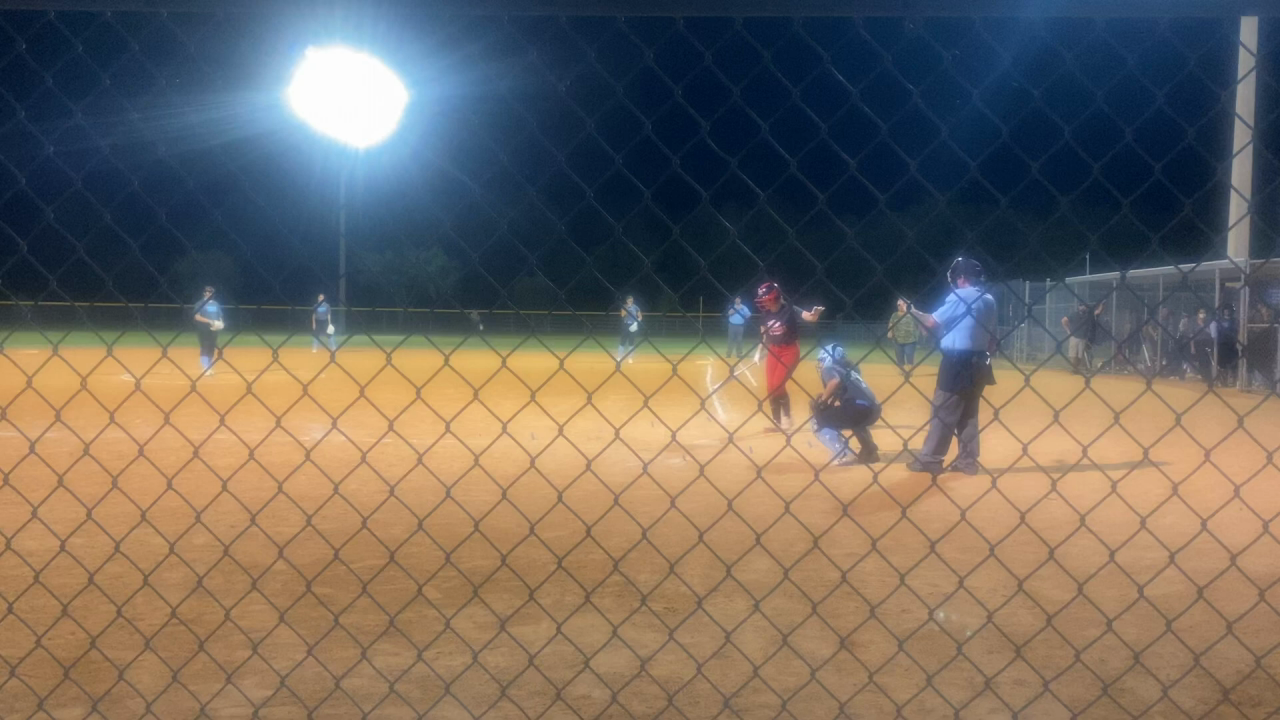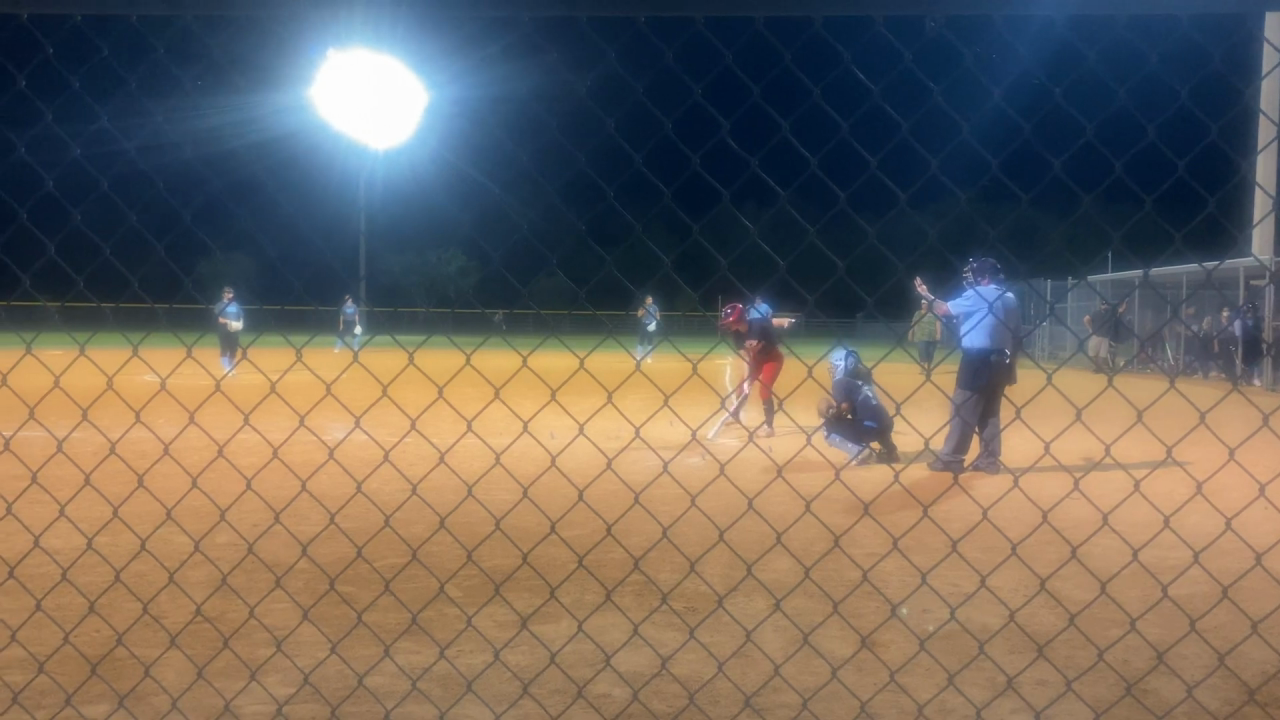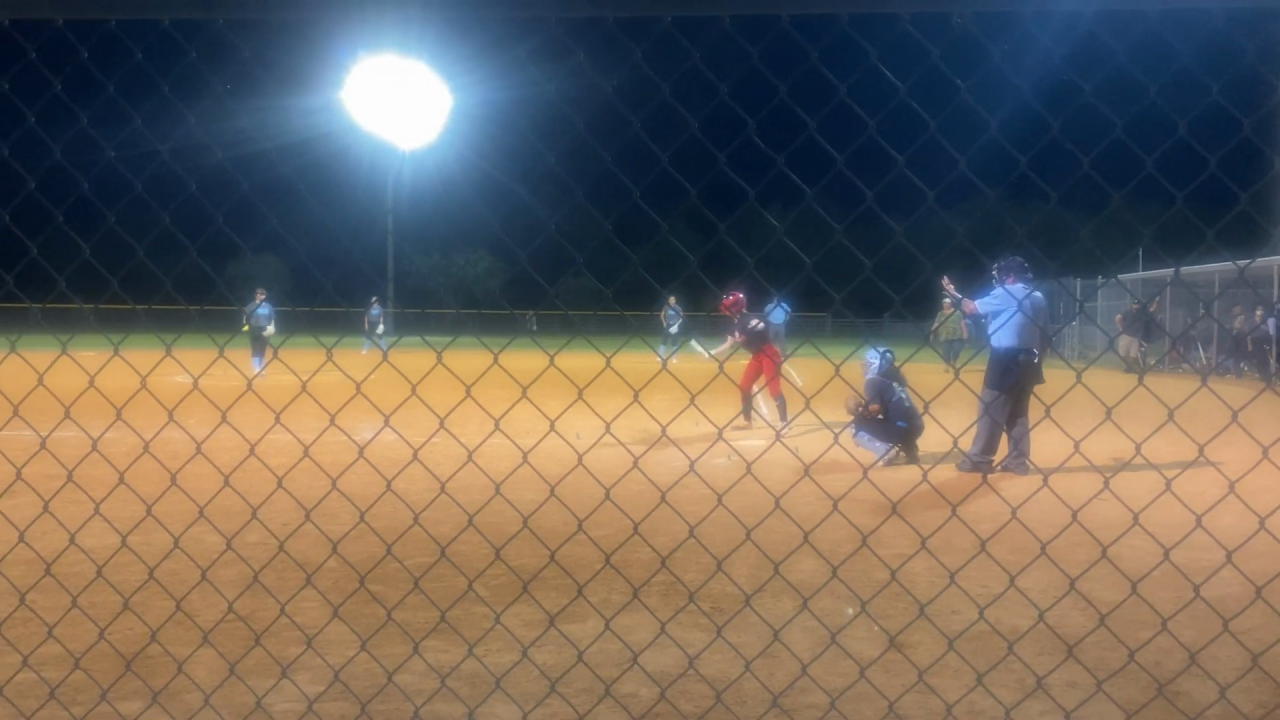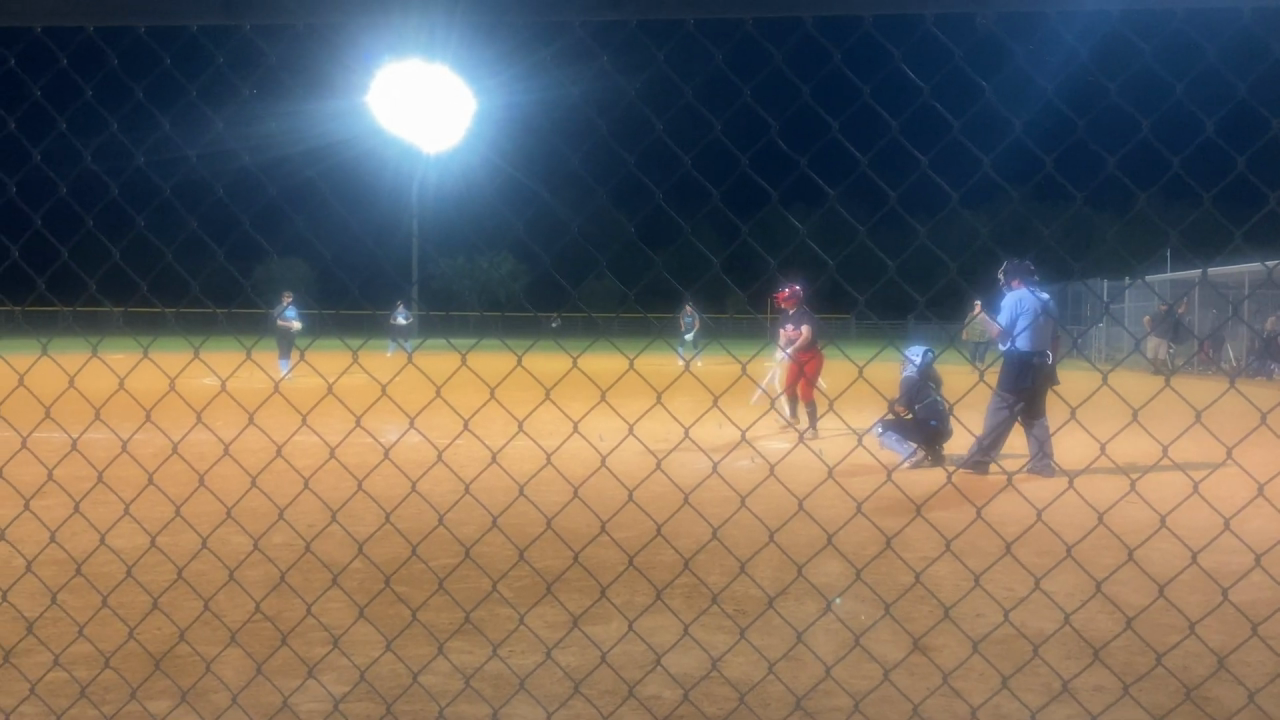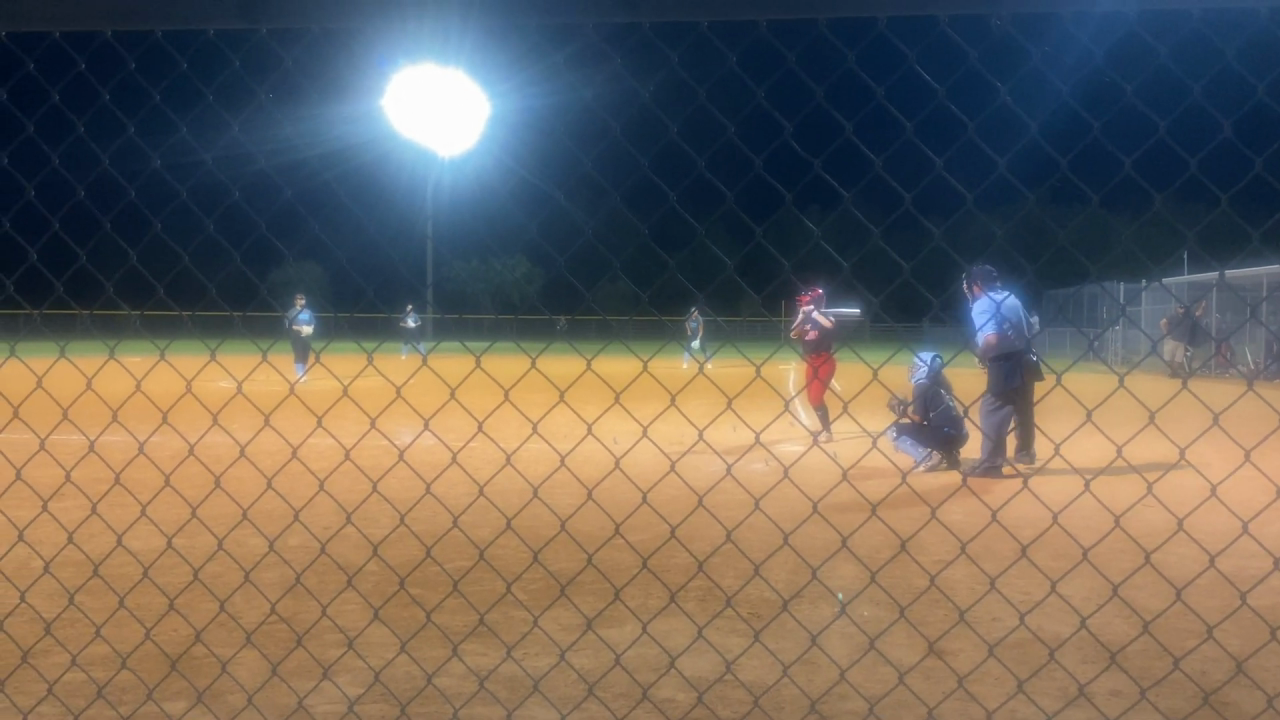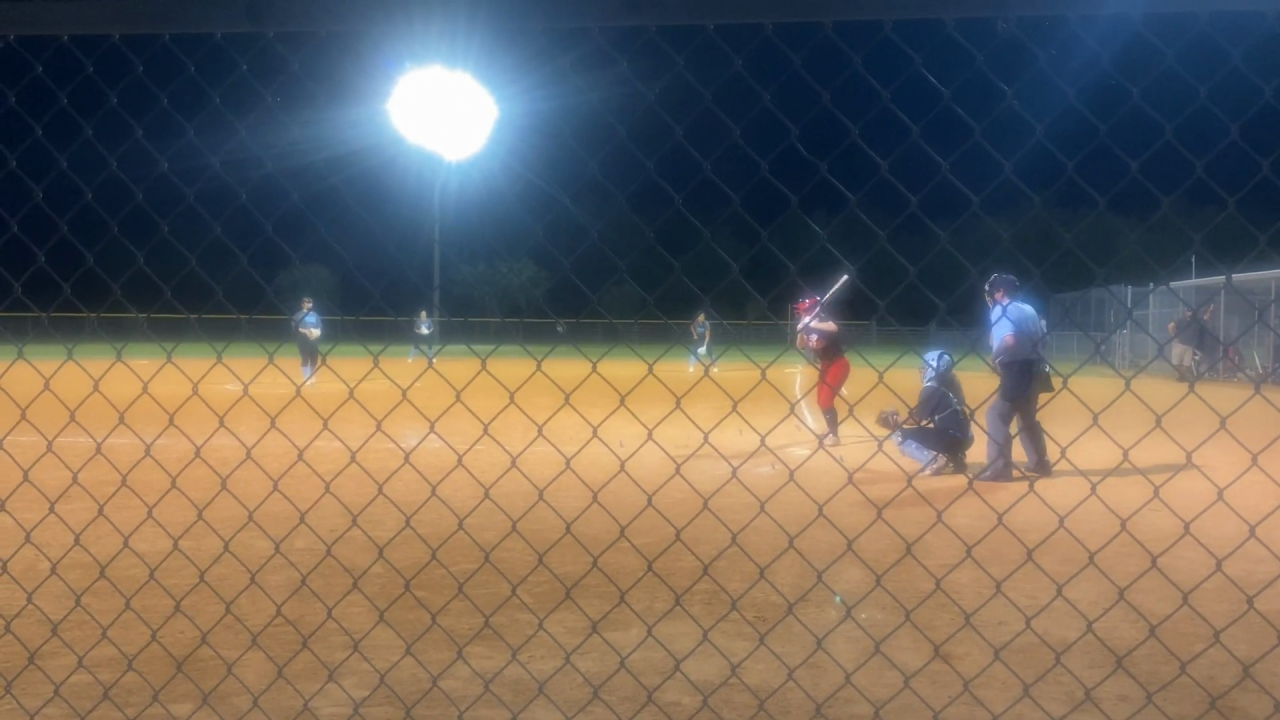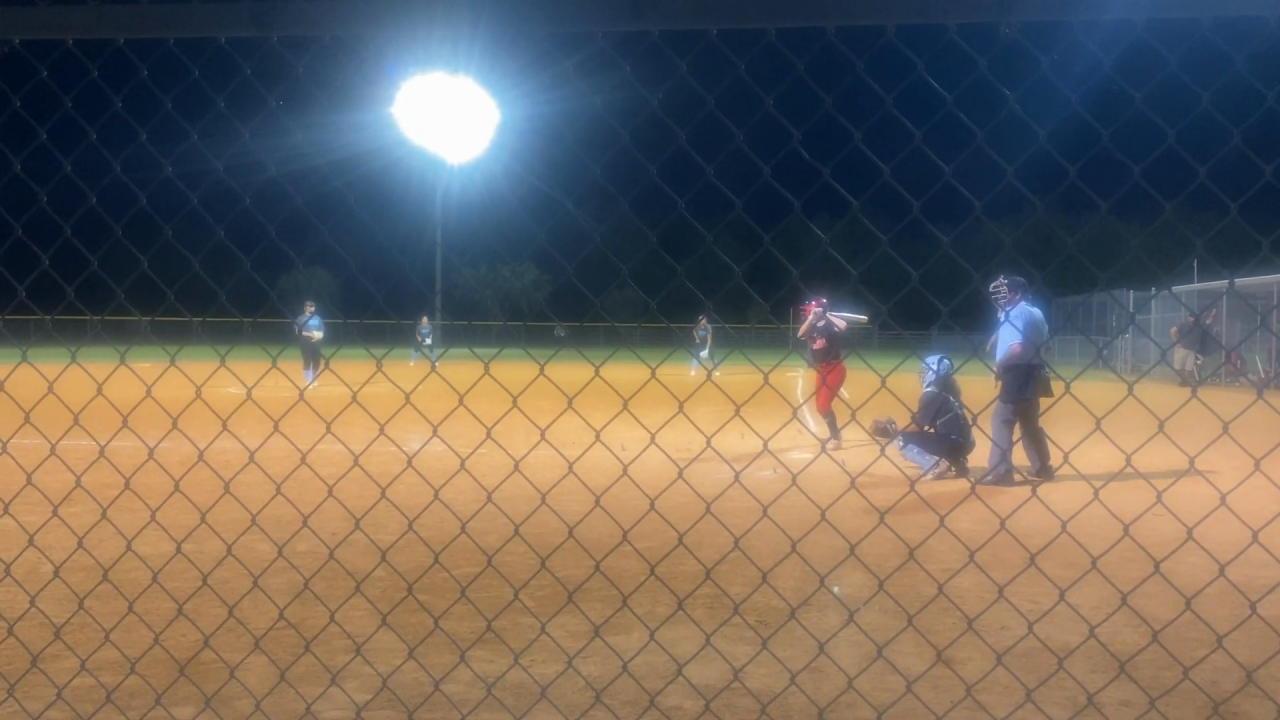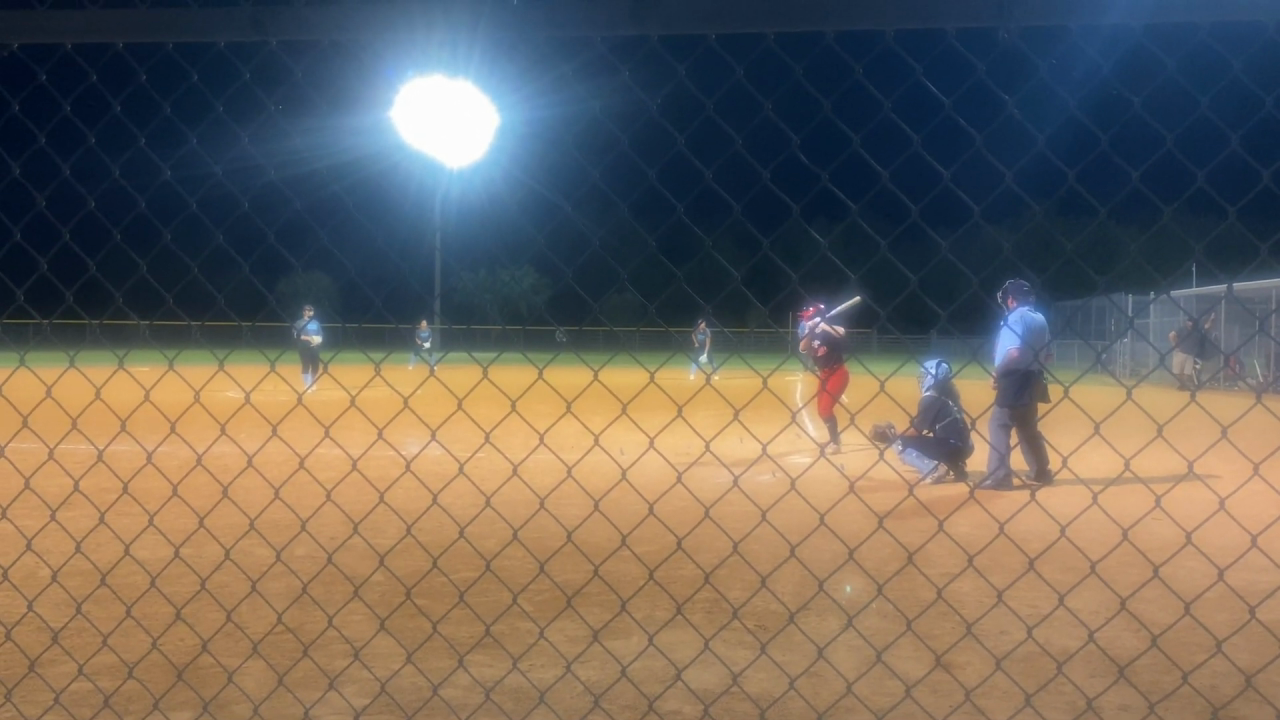
dt=0.7s
person 1, frame 1
left shoulder: (960, 297)
right shoulder: (989, 300)
left elbow: (932, 323)
right elbow: (992, 338)
left wrist: (912, 311)
left hip: (957, 362)
right hip: (978, 362)
left knee: (943, 412)
right knee: (969, 413)
left ankle: (930, 459)
right ankle: (968, 460)
person 1, frame 2
left shoulder: (979, 294)
right shoulder: (1011, 299)
left elbow: (943, 310)
right elbow: (1016, 337)
left wrist: (927, 295)
right wrist: (1011, 365)
left hip: (977, 360)
right hip: (999, 362)
left knee: (963, 410)
right knee: (990, 412)
left ankle: (951, 458)
right ankle: (989, 459)
person 1, frame 3
left shoulder: (1005, 293)
right shoulder: (1039, 298)
left elbow: (971, 308)
right elbow: (1045, 336)
left wrist: (953, 293)
right wrist: (1037, 362)
left hip: (1006, 360)
right hip: (1028, 361)
left knee: (991, 409)
right knee: (1018, 412)
left ankle: (980, 459)
right ankle: (1018, 460)
person 1, frame 4
left shoulder: (1015, 298)
right shoulder: (1047, 300)
left elbow: (998, 332)
right elbow: (1055, 338)
right wrist: (1050, 363)
left hip: (1018, 364)
right hip: (1041, 364)
left knee: (1000, 412)
right knee: (1036, 414)
left ankle: (979, 458)
right ankle: (1043, 463)
person 1, frame 5
left shoulder: (982, 305)
right shoulder: (1011, 298)
left elbow: (992, 340)
right elbow: (1029, 328)
left wrist: (980, 354)
left hip: (1005, 366)
right hip: (1025, 362)
left knee: (992, 413)
right knee: (1023, 409)
left ankle: (991, 464)
right ankle: (1025, 452)
person 1, frame 6
left shoulder: (1002, 310)
right shoulder: (1029, 310)
left elbow: (1009, 341)
right elbow: (1041, 341)
left wrist: (994, 358)
left hip: (1016, 371)
right hip: (1033, 370)
left knee: (997, 416)
right knee: (1027, 418)
left ankle: (999, 467)
right ankle: (1039, 463)
person 1, frame 7
left shoulder: (1015, 313)
right shoulder: (1036, 313)
left elbow: (1016, 348)
right elbow: (1043, 345)
left wrist: (998, 366)
left hip: (1018, 375)
right hip: (1034, 374)
left knee: (1002, 421)
right knee: (1030, 422)
left ankle: (1000, 472)
right ankle: (1042, 467)
person 1, frame 8
left shoulder: (1015, 318)
right shoulder: (1040, 319)
left elbow: (1014, 354)
right elbow: (1044, 352)
left wrist: (997, 372)
left hip: (1015, 381)
right hip: (1033, 380)
left knee: (999, 425)
right knee: (1028, 427)
left ankle: (999, 476)
right ankle: (1041, 472)
